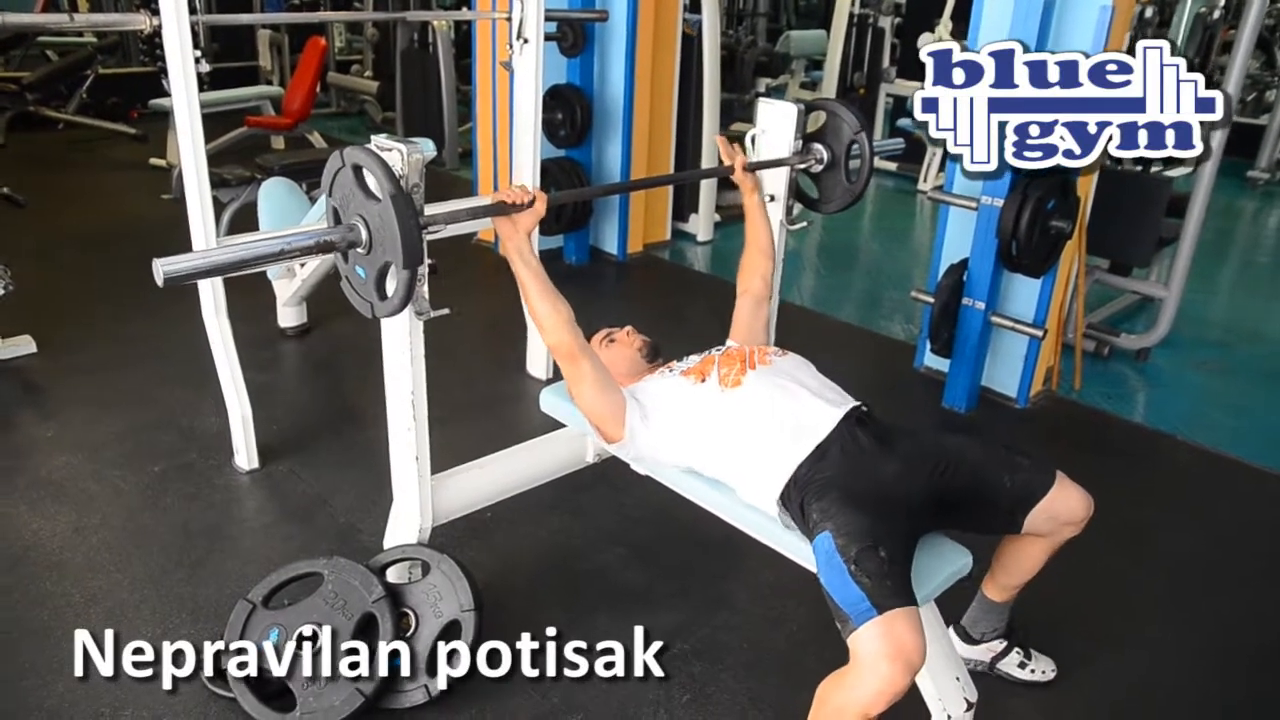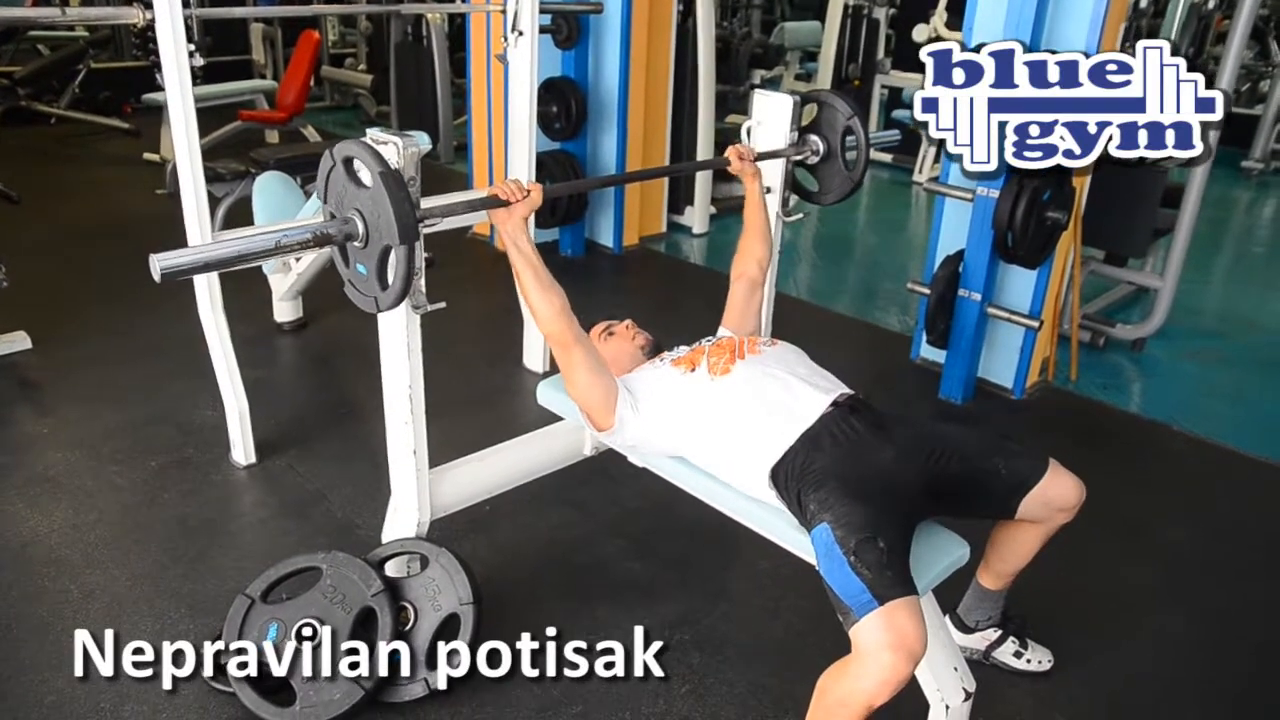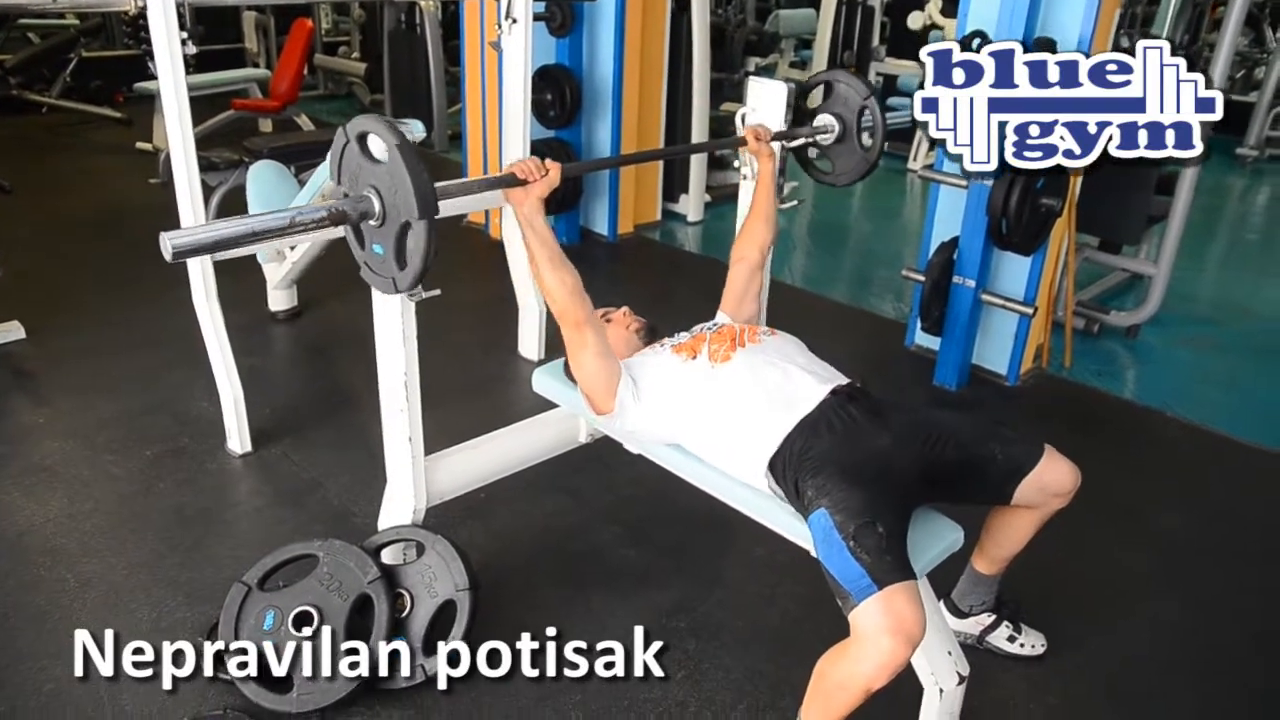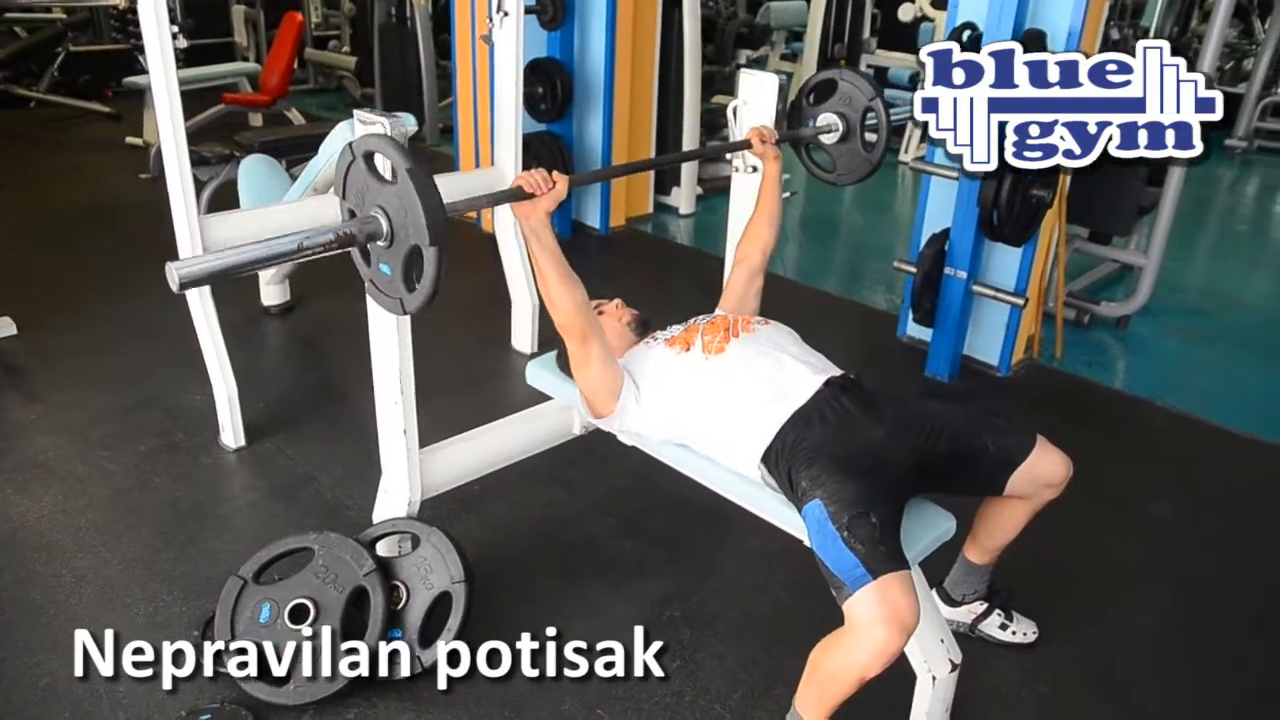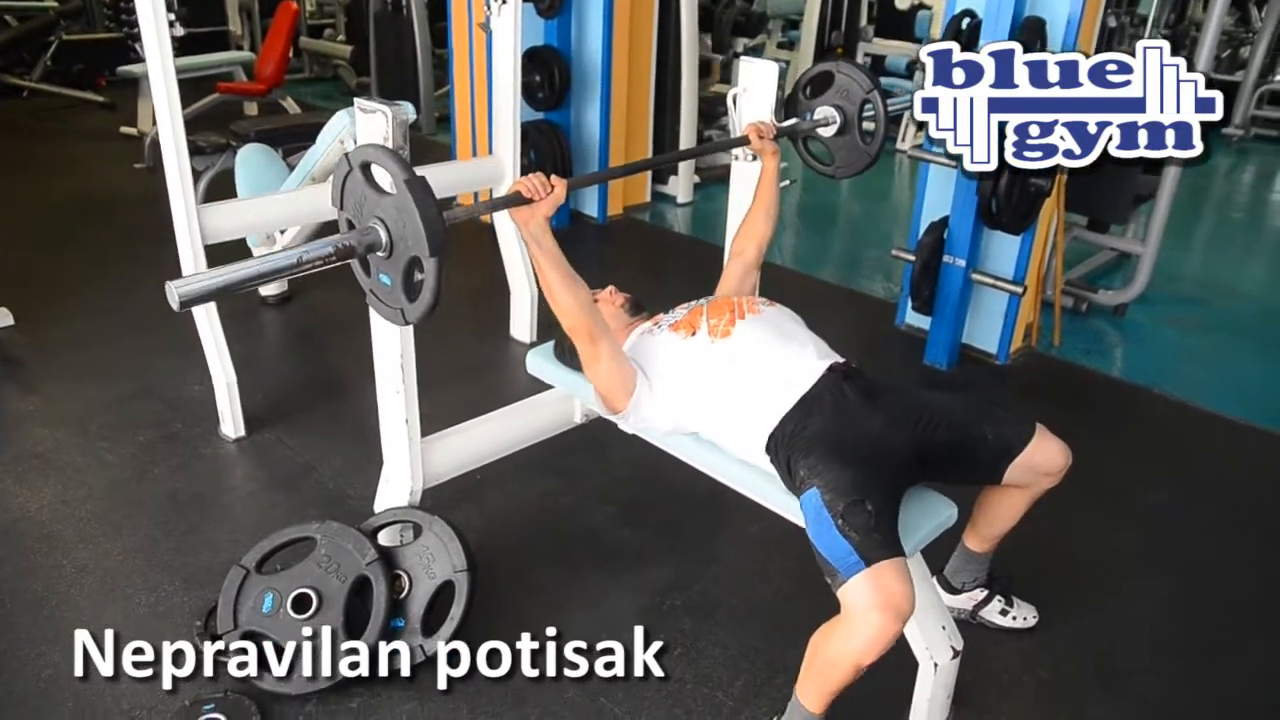
dt=0.5s
person 1, frame 1
left shoulder: (723, 357)
right shoulder: (632, 414)
left elbow: (755, 288)
right elbow: (567, 351)
left wrist: (749, 191)
right wrist: (517, 243)
left hip: (877, 438)
right hip: (820, 480)
left knee: (1068, 508)
right knee: (890, 662)
left ankle: (980, 634)
person 1, frame 2
left shoulder: (719, 346)
right shoulder: (627, 404)
left elbow: (749, 274)
right elbow: (562, 337)
left wrist: (751, 182)
right wrist: (513, 231)
left hip: (873, 427)
right hip: (813, 467)
left knee: (1060, 494)
right knee: (892, 652)
left ankle: (976, 622)
person 1, frame 3
left shoulder: (716, 333)
right shoulder: (626, 391)
left elbow: (748, 259)
right elbow: (571, 316)
left wrist: (766, 165)
right wrist: (529, 209)
left hip: (869, 413)
right hip: (810, 453)
left knee: (1056, 480)
right knee: (890, 638)
left ankle: (970, 608)
person 1, frame 4
left shoulder: (708, 328)
right shoulder: (623, 390)
left elbow: (752, 260)
right elbow: (573, 330)
left wrist: (771, 165)
right wrist: (535, 223)
left hip: (860, 404)
right hip: (802, 444)
left knee: (1049, 471)
right knee: (884, 627)
left ankle: (962, 596)
person 1, frame 5
left shoulder: (699, 313)
right shoulder: (628, 380)
left elbow: (749, 249)
right elbow: (584, 332)
left wrist: (769, 159)
right wrist: (533, 227)
left hip: (864, 394)
right hip: (805, 433)
left knee: (1047, 459)
right knee: (880, 614)
left ankle: (962, 583)
